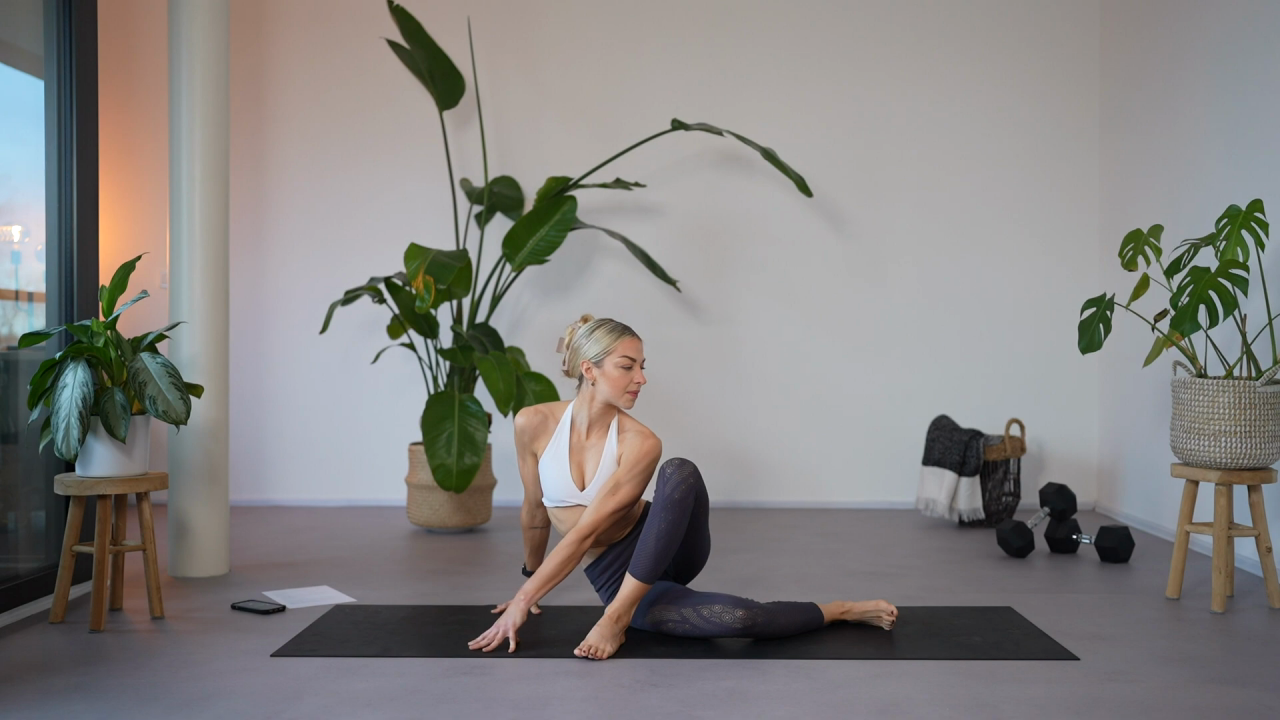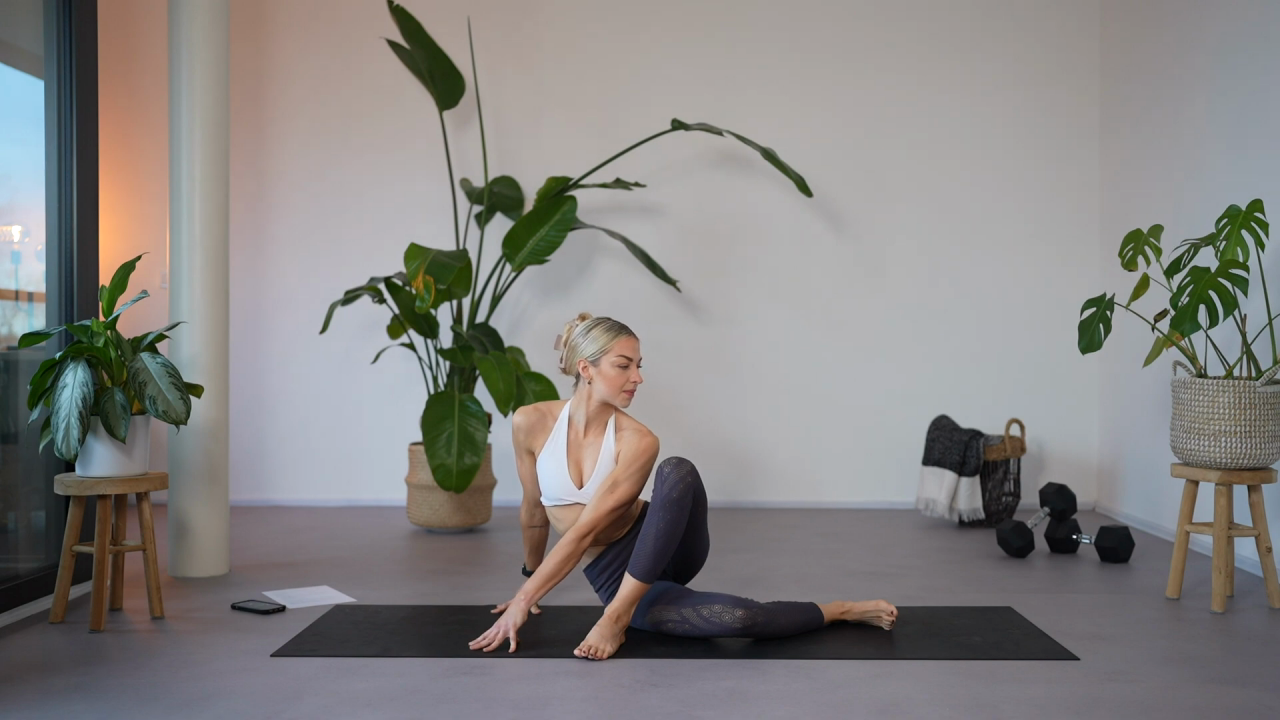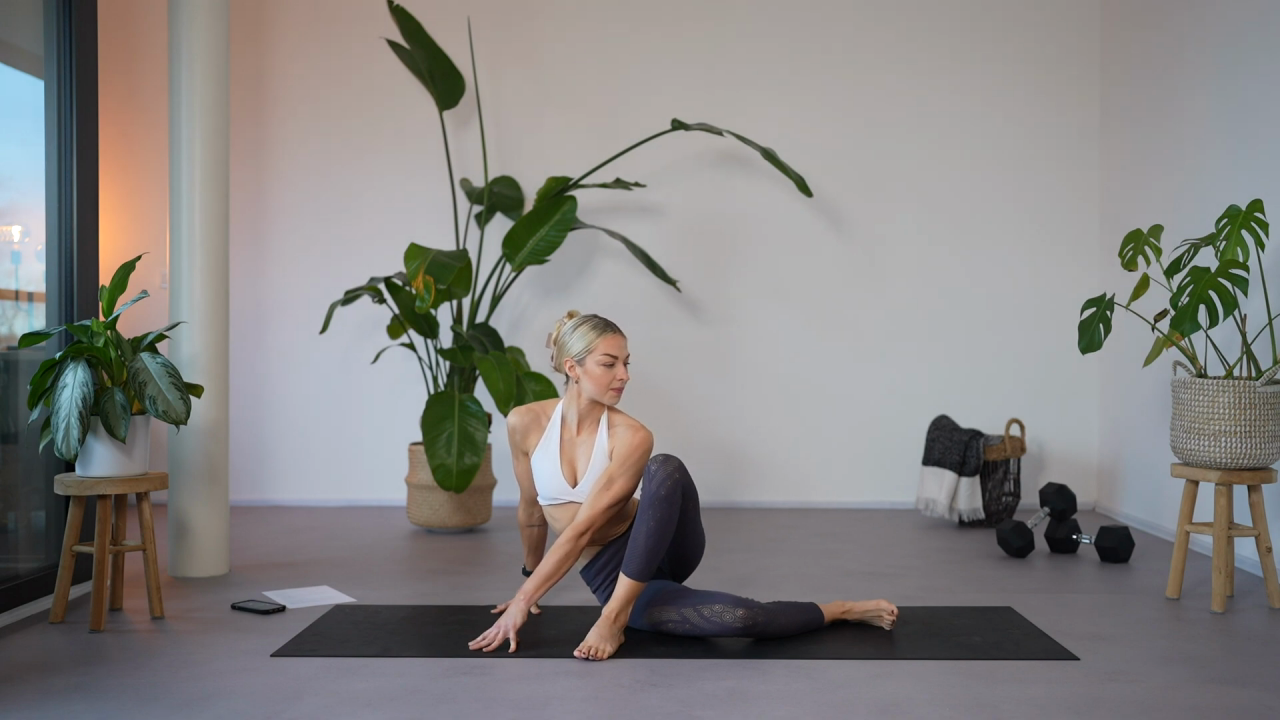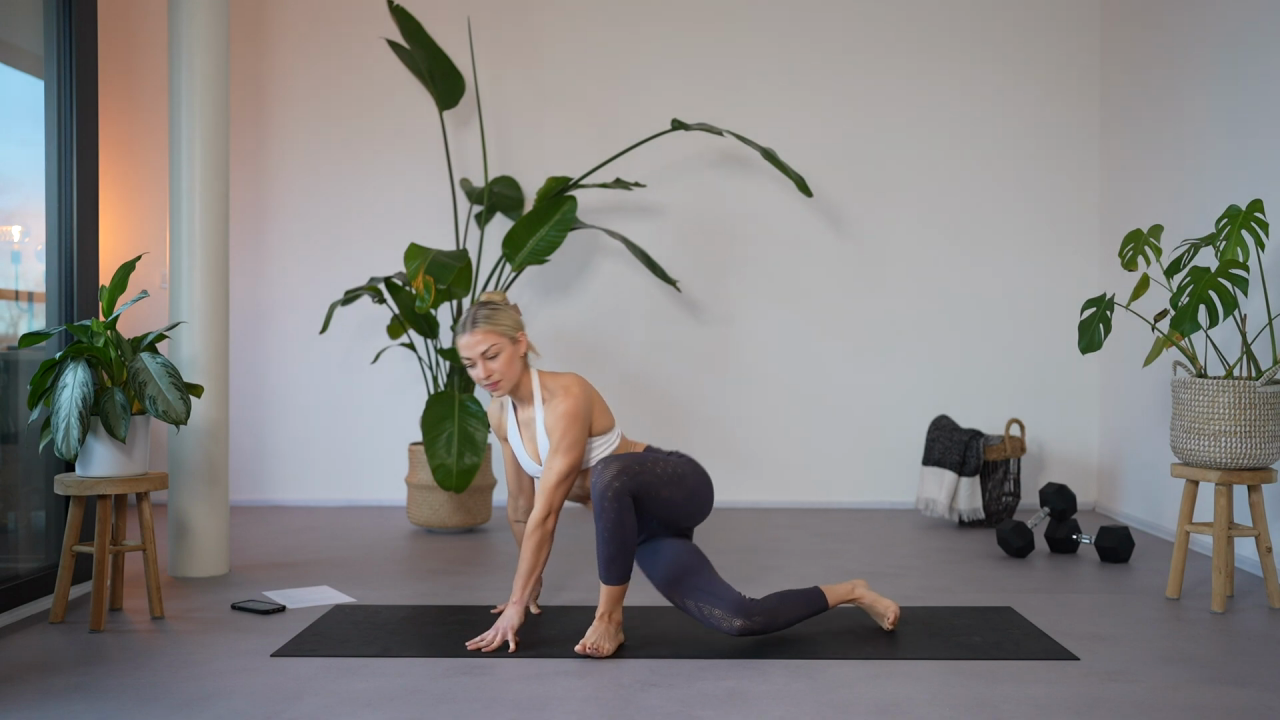
dt=0.7s
person 1, frame 1
left shoulder: (640, 443)
right shoulder: (533, 424)
left elbow: (585, 532)
right elbow: (535, 510)
left wrist: (522, 602)
right wrist: (529, 581)
left hip: (668, 552)
right hip: (617, 577)
left knee: (680, 472)
right knee: (739, 618)
left ankle: (618, 616)
right ankle: (841, 611)
person 1, frame 2
left shoulder: (638, 441)
right shoulder: (531, 423)
left elbow: (585, 530)
right elbow: (534, 509)
left wrist: (522, 601)
right wrist: (529, 580)
left hip: (666, 551)
right hip: (616, 576)
left knee: (678, 471)
right knee: (738, 620)
left ankle: (617, 617)
right ankle: (840, 611)
person 1, frame 3
left shoulder: (631, 437)
right shoulder: (525, 423)
left elbow: (582, 529)
right elbow: (531, 509)
left wrist: (522, 602)
right wrist: (530, 578)
left hip: (661, 551)
right hip: (612, 577)
left knee: (665, 469)
right knee: (740, 618)
left ankle: (615, 616)
right ankle: (845, 610)
person 1, frame 4
left shoulder: (566, 396)
right shoulder: (500, 413)
left elbow: (545, 514)
right elbow: (520, 504)
left wrist: (517, 604)
right wrist: (527, 586)
left hip: (677, 492)
right hip: (640, 528)
left knee: (608, 477)
right knee: (739, 620)
left ankle: (610, 618)
right ankle: (849, 592)
